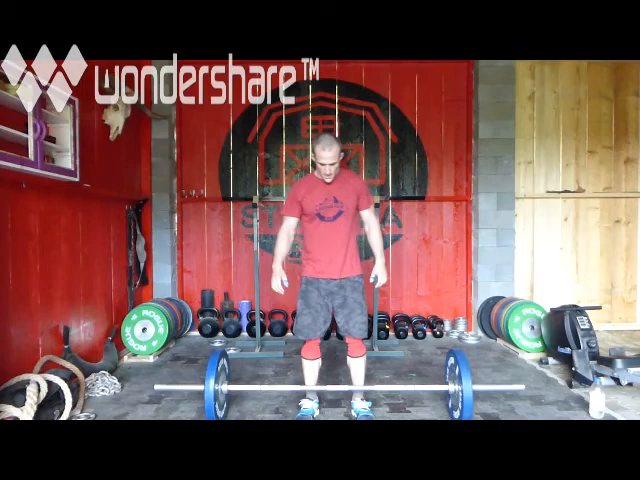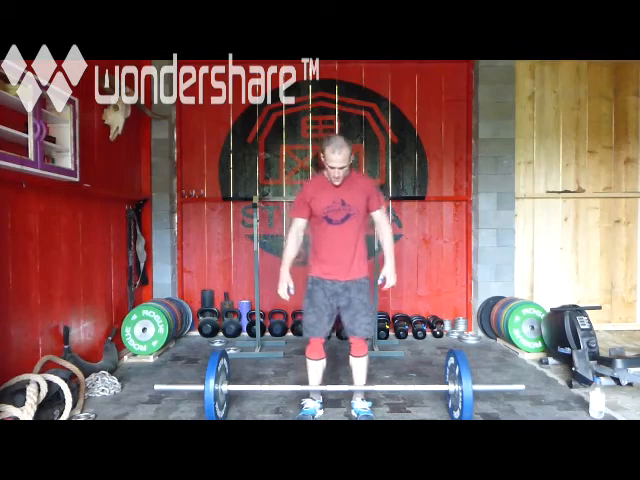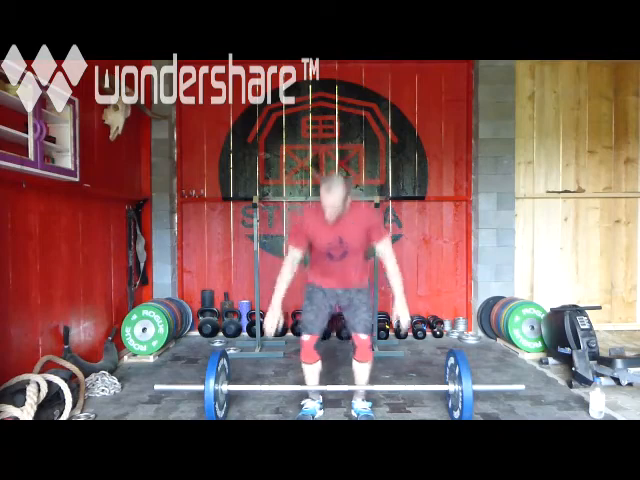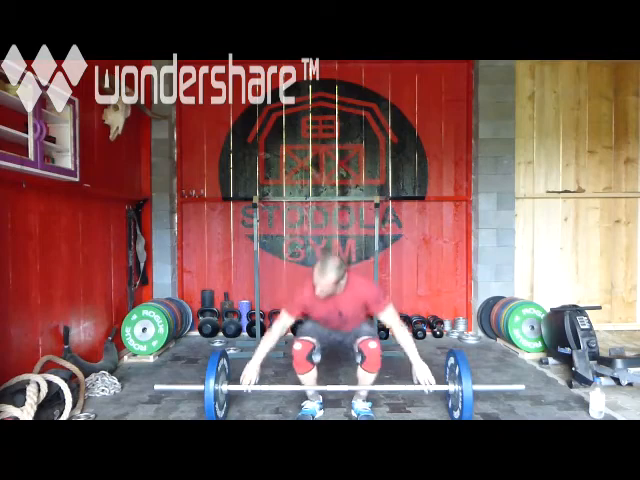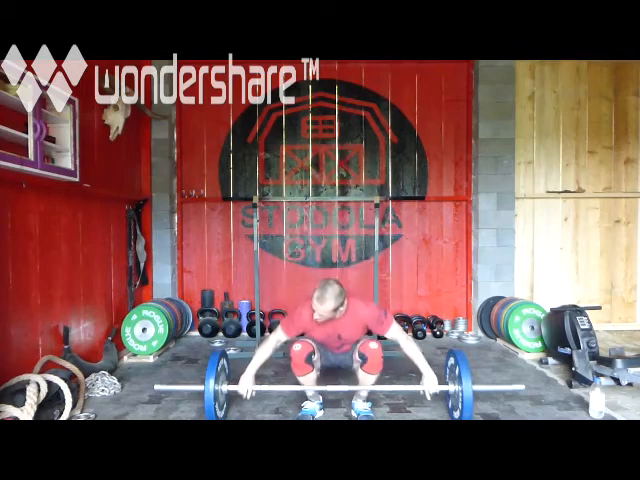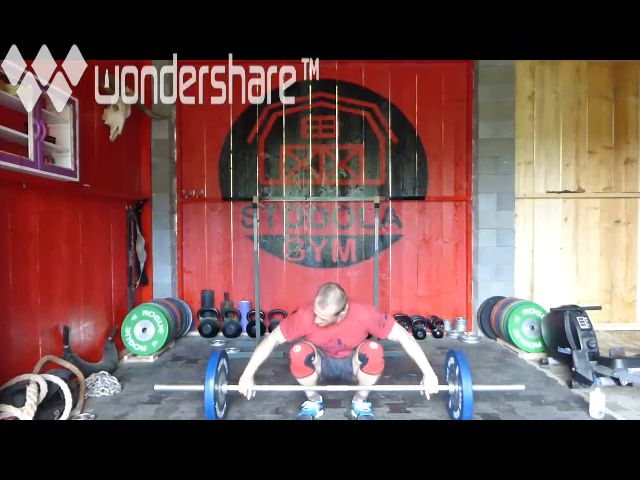
dt=0.3s
person 1, frame 1
left shoulder: (355, 184)
right shoulder: (300, 188)
left elbow: (371, 222)
right elbow: (288, 230)
left wrist: (380, 261)
right wrist: (276, 266)
left hip: (350, 277)
right hip: (314, 278)
left knee: (355, 338)
right knee: (311, 340)
left ankle: (358, 400)
right ankle: (310, 400)
person 1, frame 2
left shoulder: (366, 186)
right shoulder: (310, 189)
left elbow: (382, 223)
right elbow: (296, 232)
left wrist: (389, 262)
right wrist: (284, 271)
left hip: (356, 278)
right hip: (319, 279)
left knee: (358, 339)
right knee: (315, 339)
left ankle: (359, 400)
right ankle: (314, 400)
person 1, frame 3
left shoulder: (366, 216)
right shoulder: (309, 220)
left elbow: (388, 257)
right elbow: (290, 262)
left wrist: (400, 300)
right wrist: (274, 306)
left hip: (356, 287)
right hip: (319, 286)
left knee: (362, 340)
right knee: (308, 340)
left ankle: (360, 400)
right ankle: (312, 400)
person 1, frame 4
left shoulder: (364, 287)
right shoulder: (307, 291)
left elbow: (395, 323)
right elbow: (281, 325)
left wrist: (417, 361)
right wrist: (255, 361)
left hip: (355, 326)
right hip: (320, 326)
left knee: (372, 348)
right knee: (300, 348)
left ankle: (360, 401)
right ankle: (313, 401)
person 1, frame 5
left shoulder: (364, 311)
right shoulder: (305, 313)
left elbow: (402, 336)
right elbow: (273, 339)
left wrist: (427, 373)
right wrist: (249, 374)
left hip: (352, 353)
right hip: (321, 353)
left knee: (373, 350)
right knee: (299, 350)
left ankle: (360, 401)
right ankle: (313, 400)
person 1, frame 6
left shoulder: (364, 315)
right shoulder: (305, 316)
left elbow: (404, 337)
right elbow: (272, 339)
left wrist: (428, 374)
right wrist: (247, 375)
left hip: (352, 362)
right hip: (321, 362)
left knee: (374, 350)
right knee: (299, 352)
left ankle: (360, 401)
right ankle: (313, 401)
